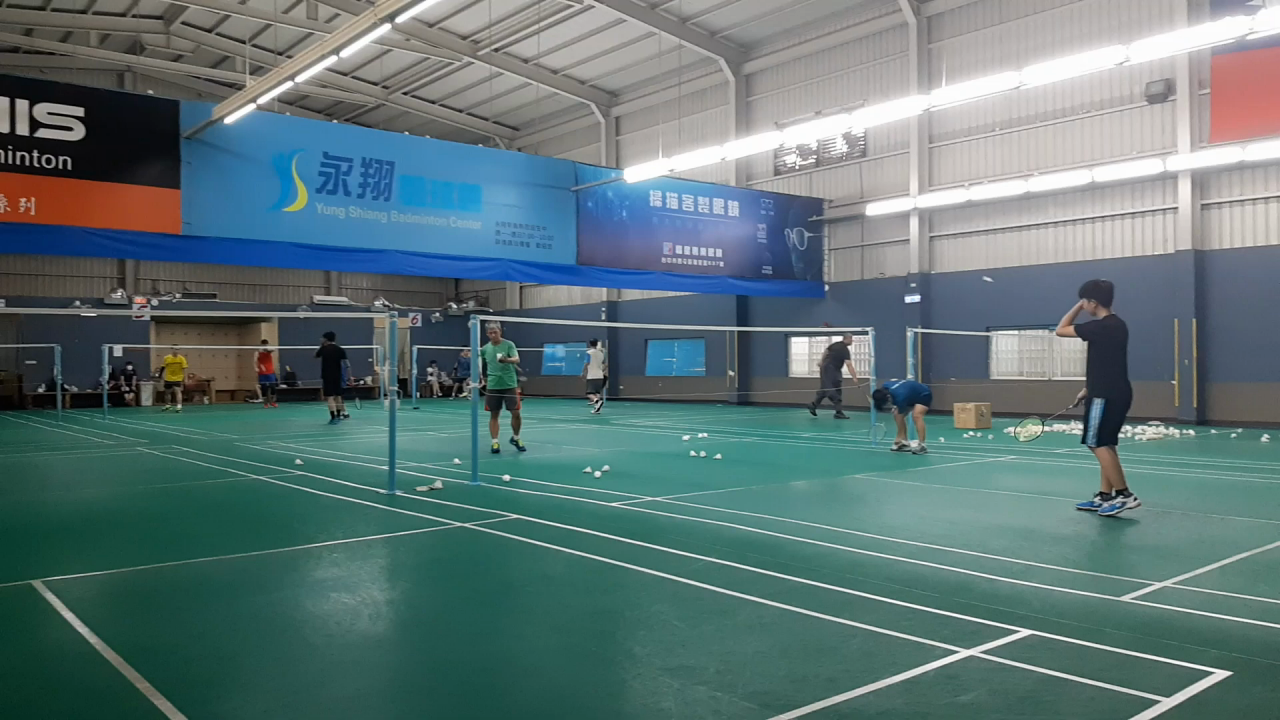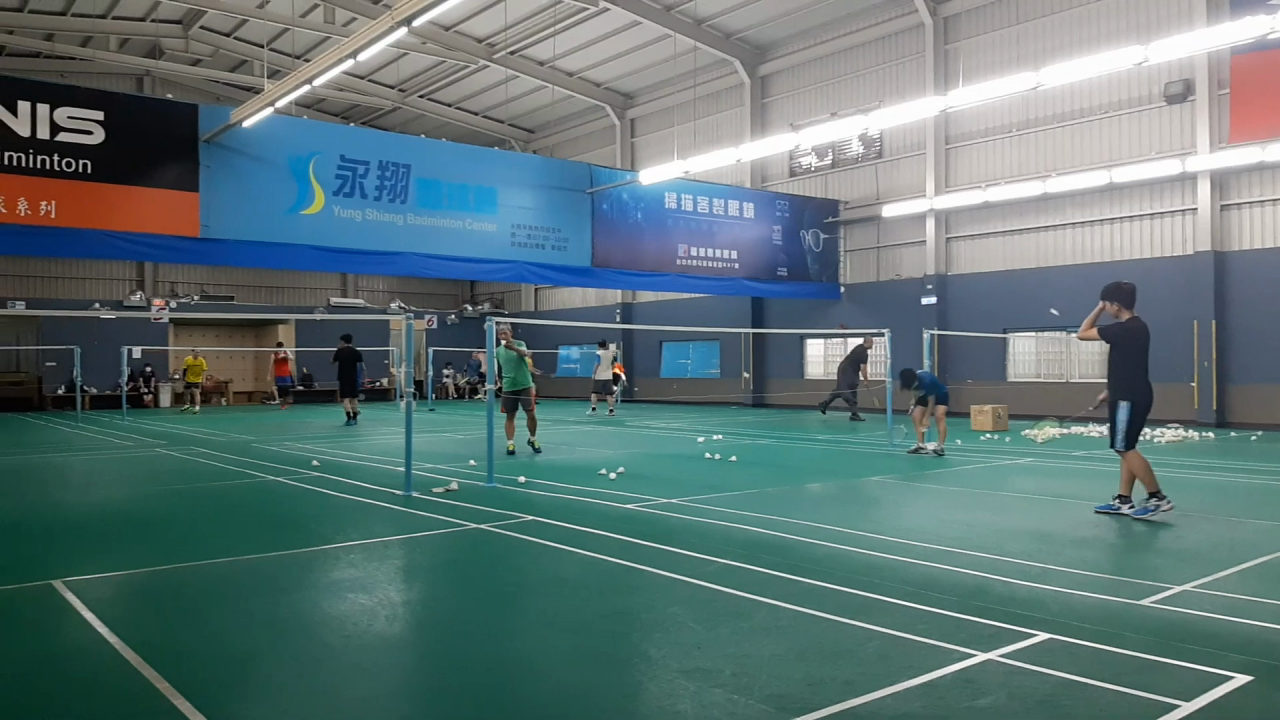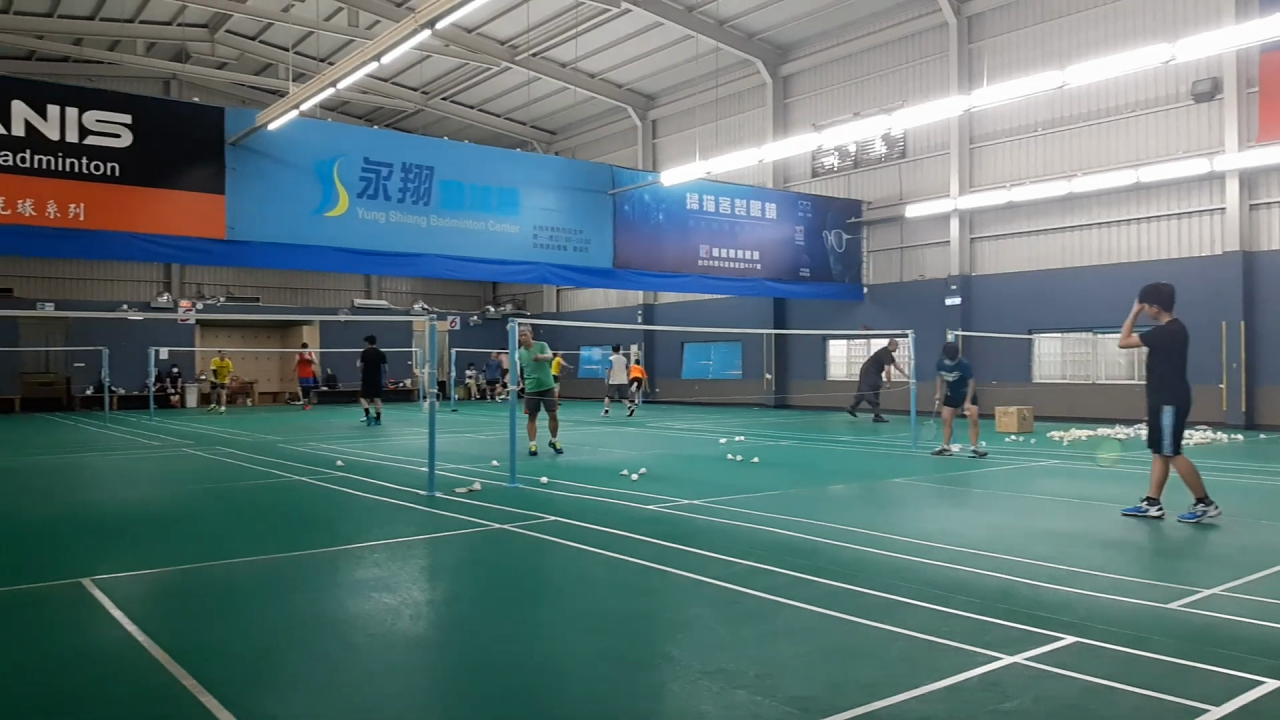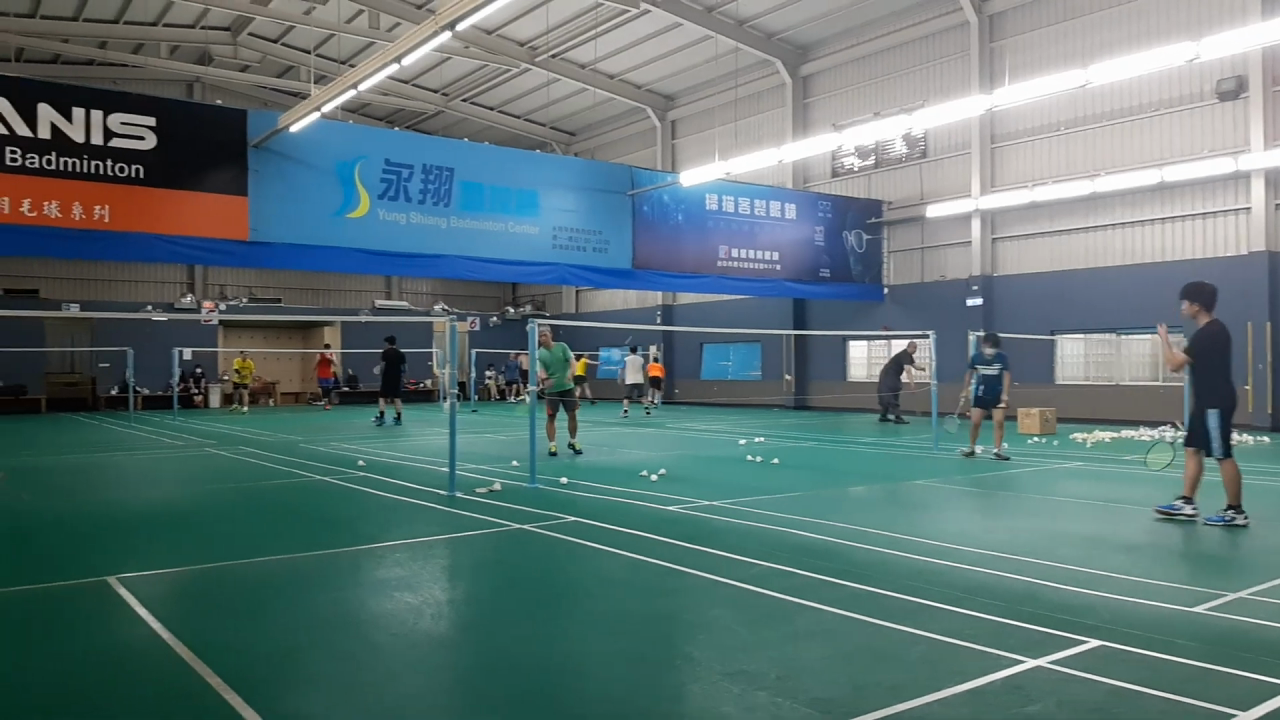
dt=0.2s
person 1, frame 1
left shoulder: (1099, 327)
right shoulder: (1116, 325)
left elbow: (1060, 330)
left wrist: (1078, 307)
right wrist: (1089, 388)
left hip: (1105, 396)
right hip: (1117, 393)
left knee: (1098, 445)
right knee: (1106, 446)
left ankle: (1124, 495)
right ankle: (1105, 497)
person 1, frame 2
left shoulder: (1123, 329)
right shoulder: (1137, 327)
left elbow: (1082, 334)
left wrist: (1098, 310)
right wrist: (1109, 391)
left hip: (1128, 398)
right hip: (1132, 396)
left knee: (1125, 449)
right knee: (1125, 449)
left ankle: (1157, 497)
right ankle: (1123, 500)
person 1, frame 3
left shoulder: (1164, 332)
right shoulder: (1174, 329)
left elbow: (1124, 342)
left wrist: (1134, 313)
left hip: (1168, 402)
right hip: (1166, 401)
left knee: (1171, 454)
right knee: (1159, 453)
left ankle: (1205, 503)
right ankle: (1152, 503)
person 1, frame 4
left shoulder: (1205, 334)
right shoulder: (1216, 329)
left elbow: (1174, 365)
left wrist: (1163, 337)
left hip: (1215, 403)
right hip: (1208, 402)
left knee: (1222, 456)
right knee: (1192, 449)
left ankle: (1236, 511)
right ankle: (1186, 502)
